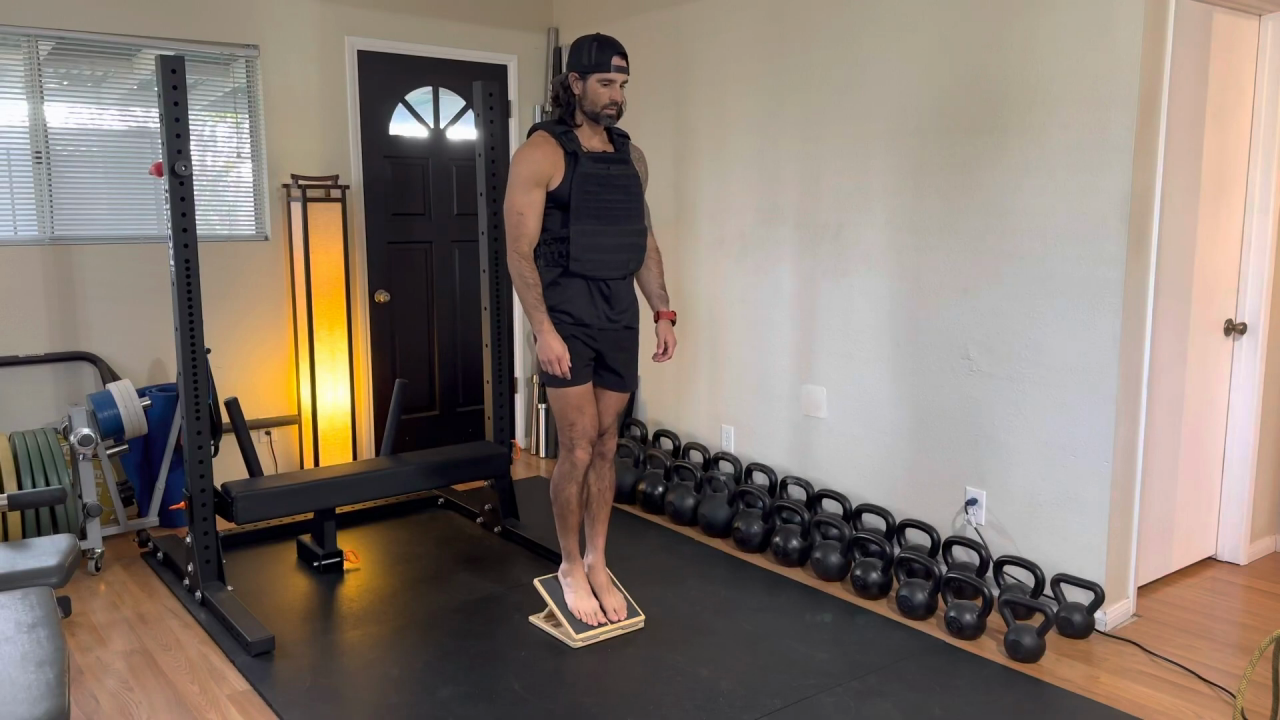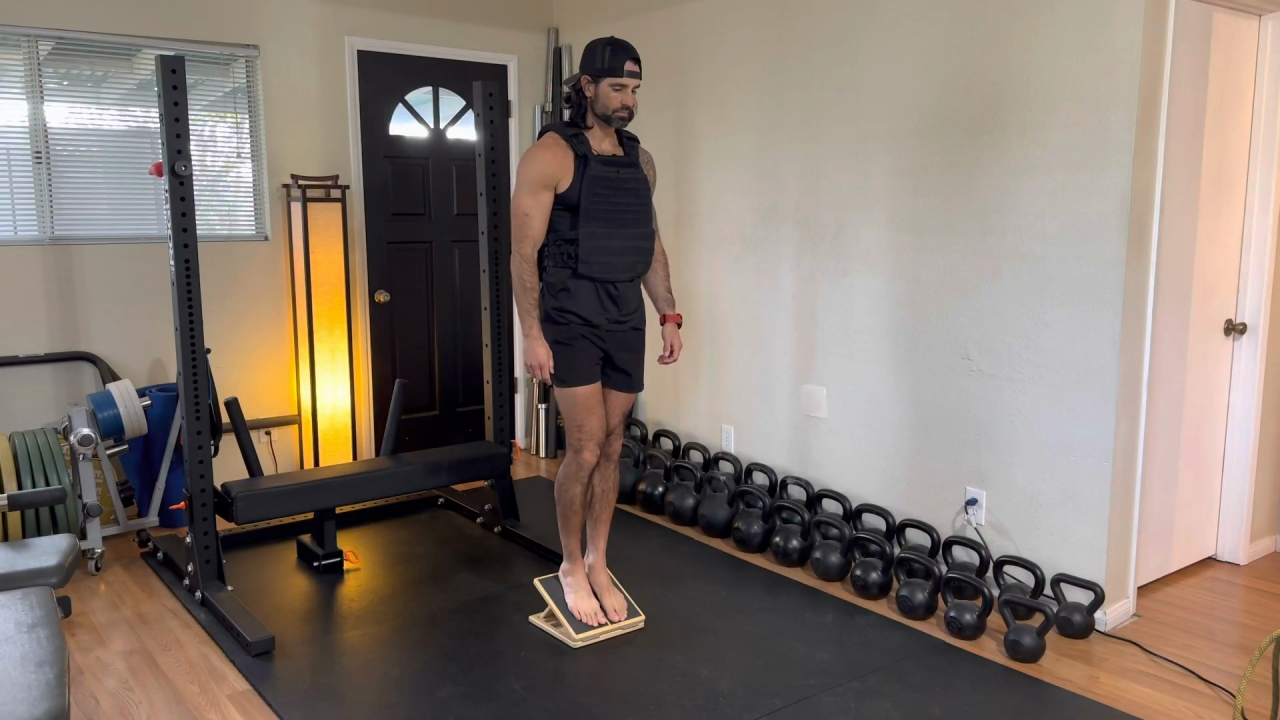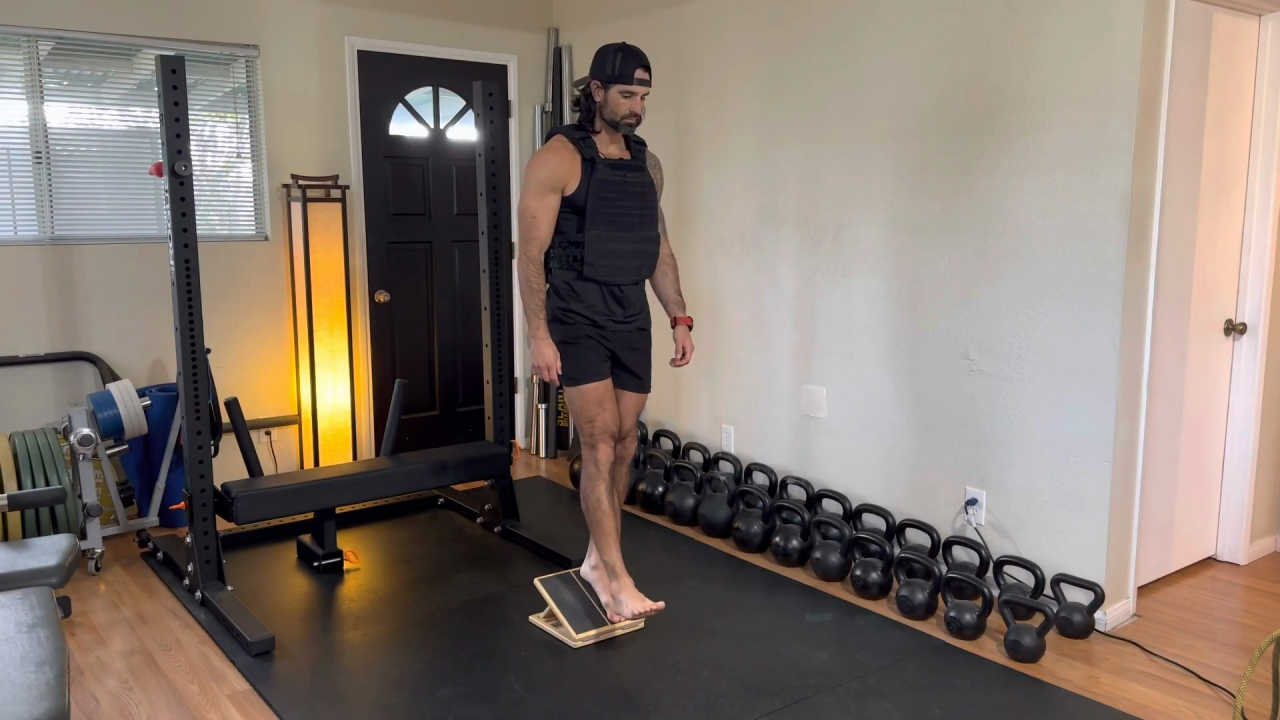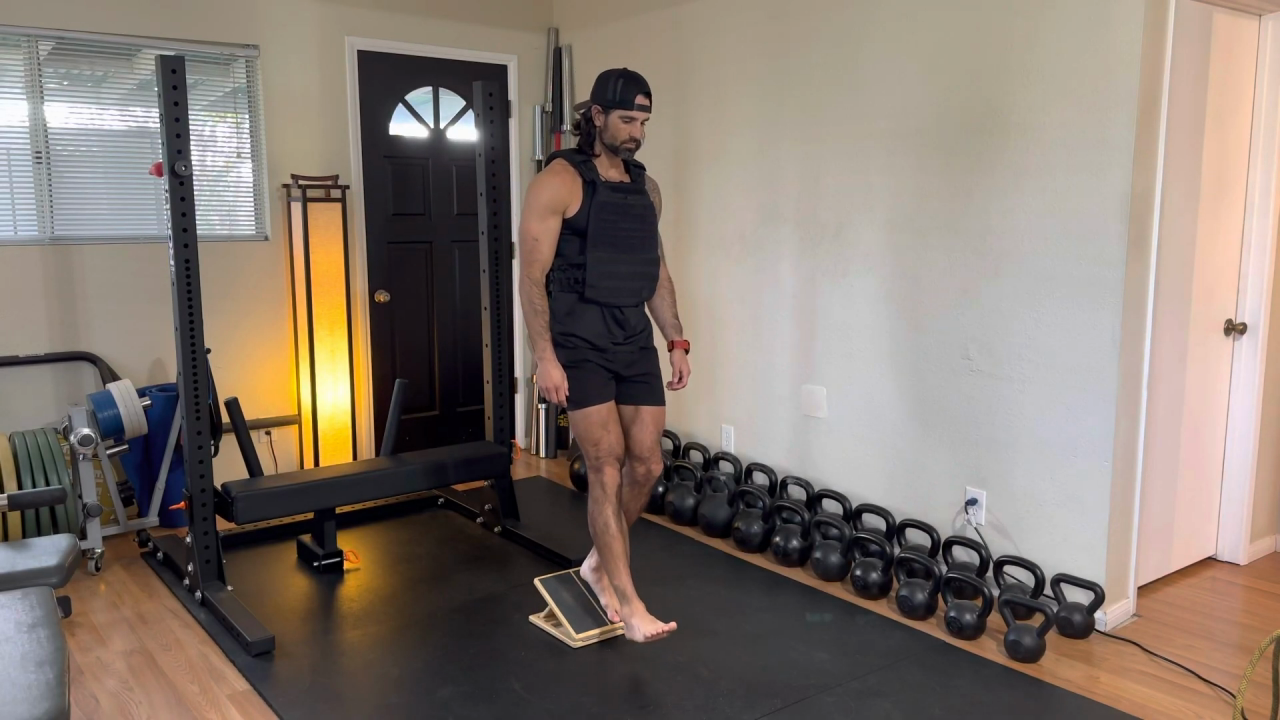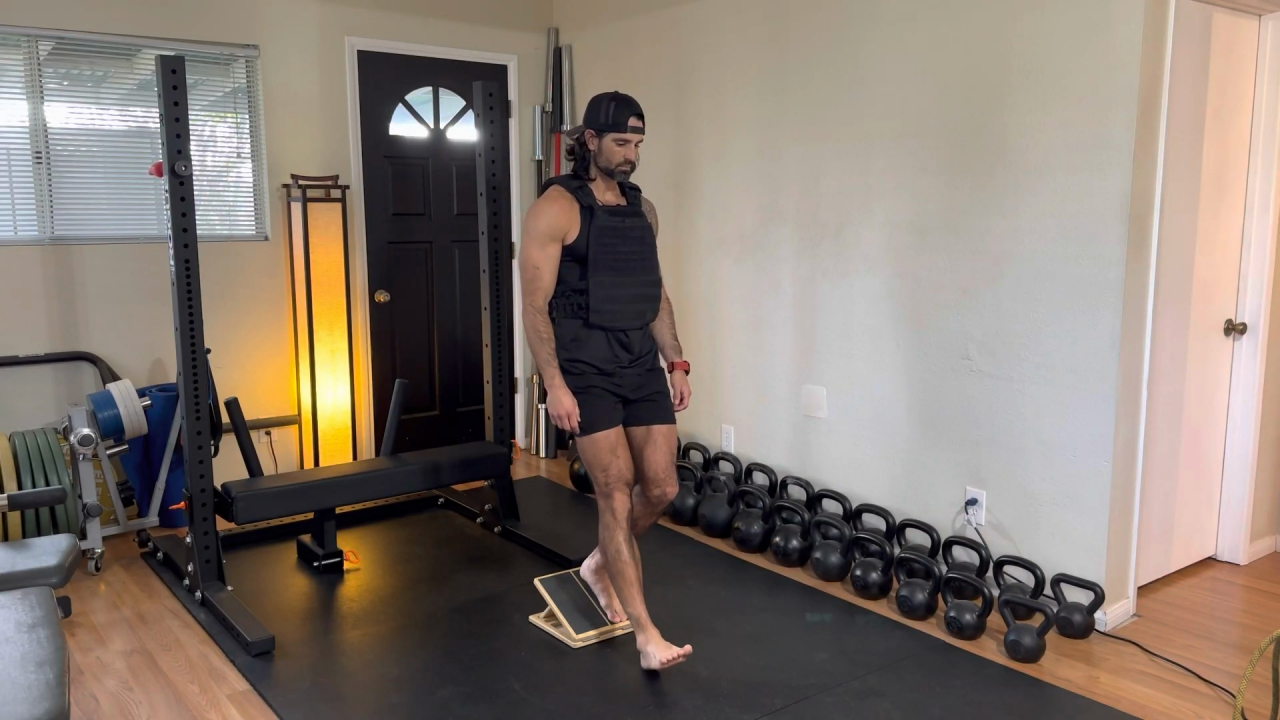
dt=1s
person 1, frame 1
left shoulder: (631, 156)
right shoulder: (542, 153)
left elbow: (643, 241)
right elbow: (520, 251)
left wrist: (662, 312)
right wrist: (543, 329)
left hip: (619, 319)
right hip: (568, 321)
left knee: (605, 447)
right knee: (577, 450)
left ankle: (597, 564)
right ankle: (570, 567)
person 1, frame 2
left shoulder: (640, 159)
right shoulder: (551, 155)
right elbow: (525, 251)
left wrist: (669, 316)
right wrist: (532, 334)
left hip: (626, 320)
right hip: (573, 321)
left knee: (611, 448)
right knee: (585, 450)
left ankle: (598, 565)
right ankle: (571, 565)
person 1, frame 3
left shoulder: (647, 164)
right shoulder: (558, 158)
left elbow: (659, 248)
right elbow: (531, 254)
left wrist: (680, 317)
right wrist: (539, 335)
left hip: (631, 321)
right hip: (578, 321)
left knee: (624, 447)
right knee: (599, 447)
left ankle: (596, 561)
right ankle: (619, 579)
person 1, frame 4
left shoulder: (646, 187)
right shoulder: (559, 181)
right elbow: (532, 277)
left wrist: (676, 340)
right wrist: (545, 357)
left hip: (634, 342)
right hip: (580, 344)
left knee: (646, 466)
right knee: (608, 469)
left ankle: (598, 562)
right ankle: (630, 605)
person 1, frame 5
left shoulder: (643, 208)
right shoulder: (556, 208)
right elbow: (536, 305)
left wrist: (676, 362)
right wrist: (555, 385)
left hip: (641, 365)
right hip: (587, 371)
left knee: (661, 487)
right knee: (617, 495)
left ankle: (600, 564)
right ankle: (646, 633)
